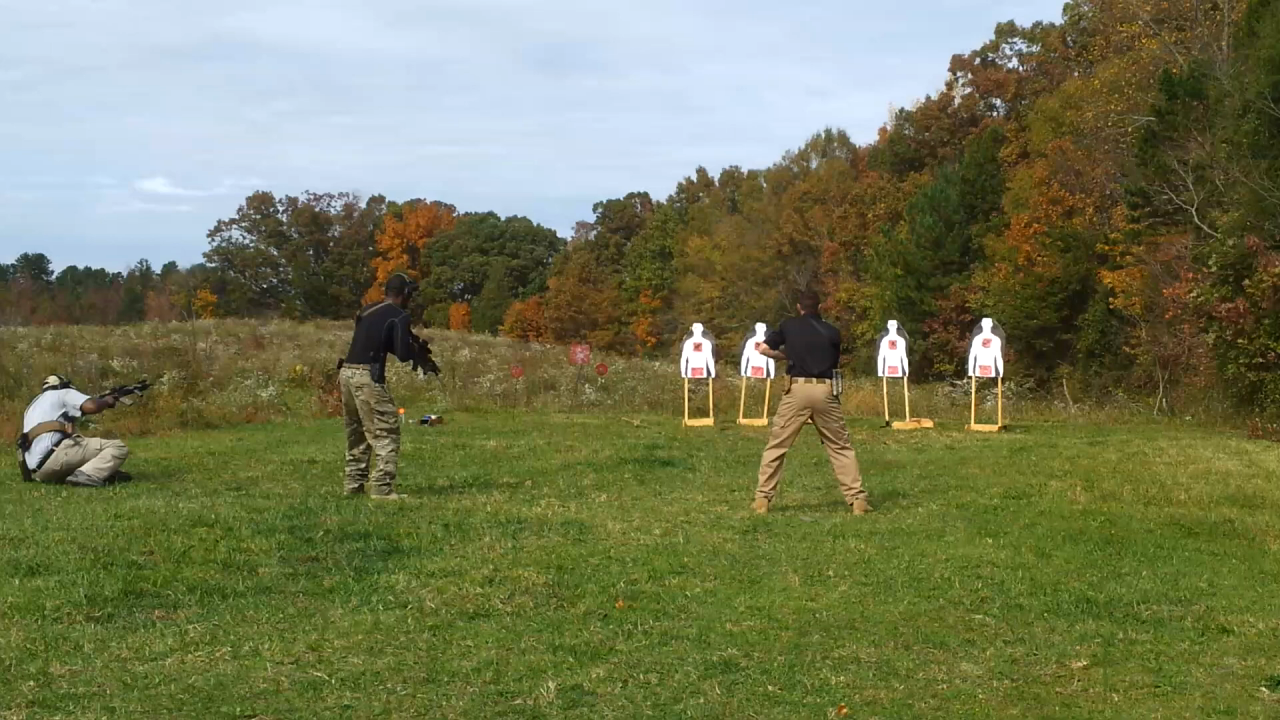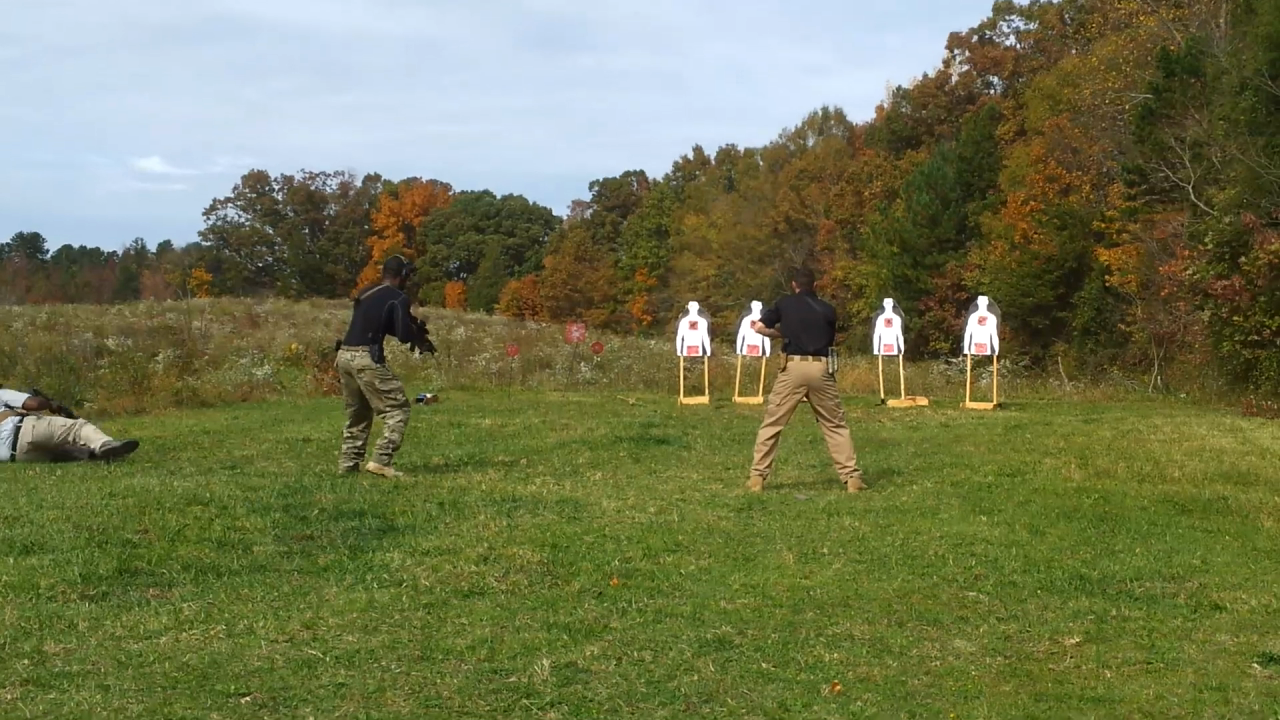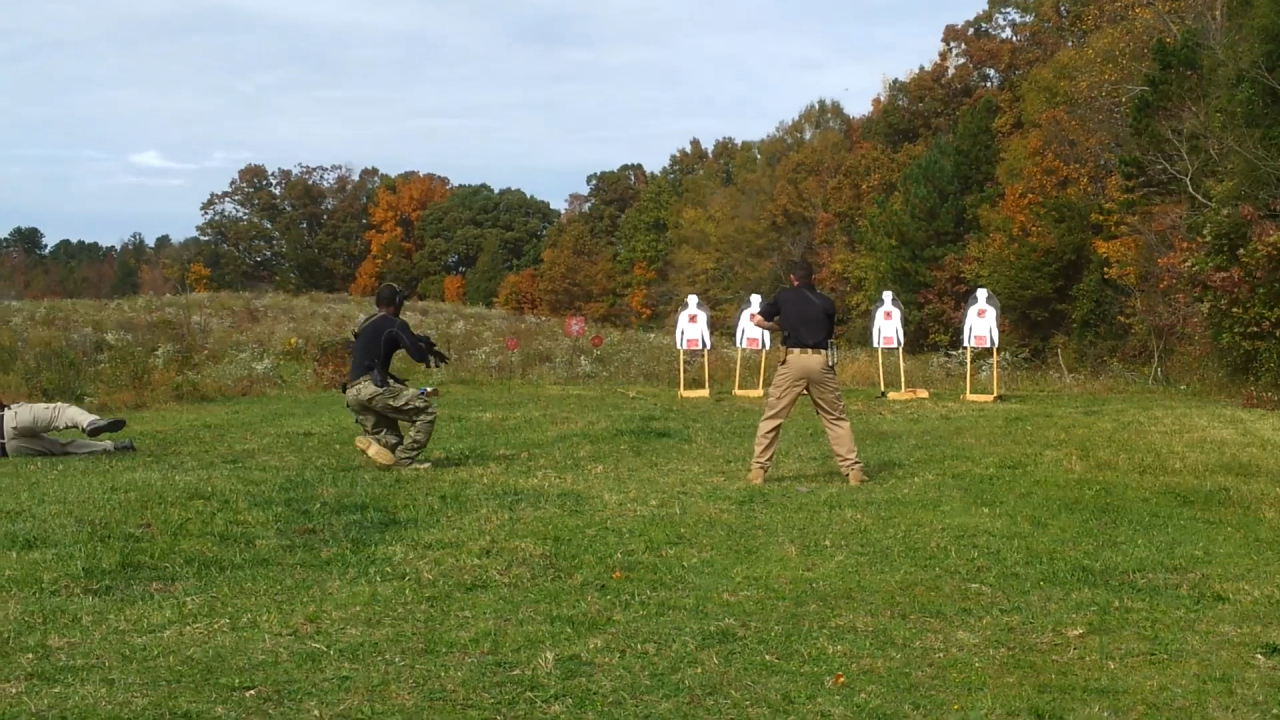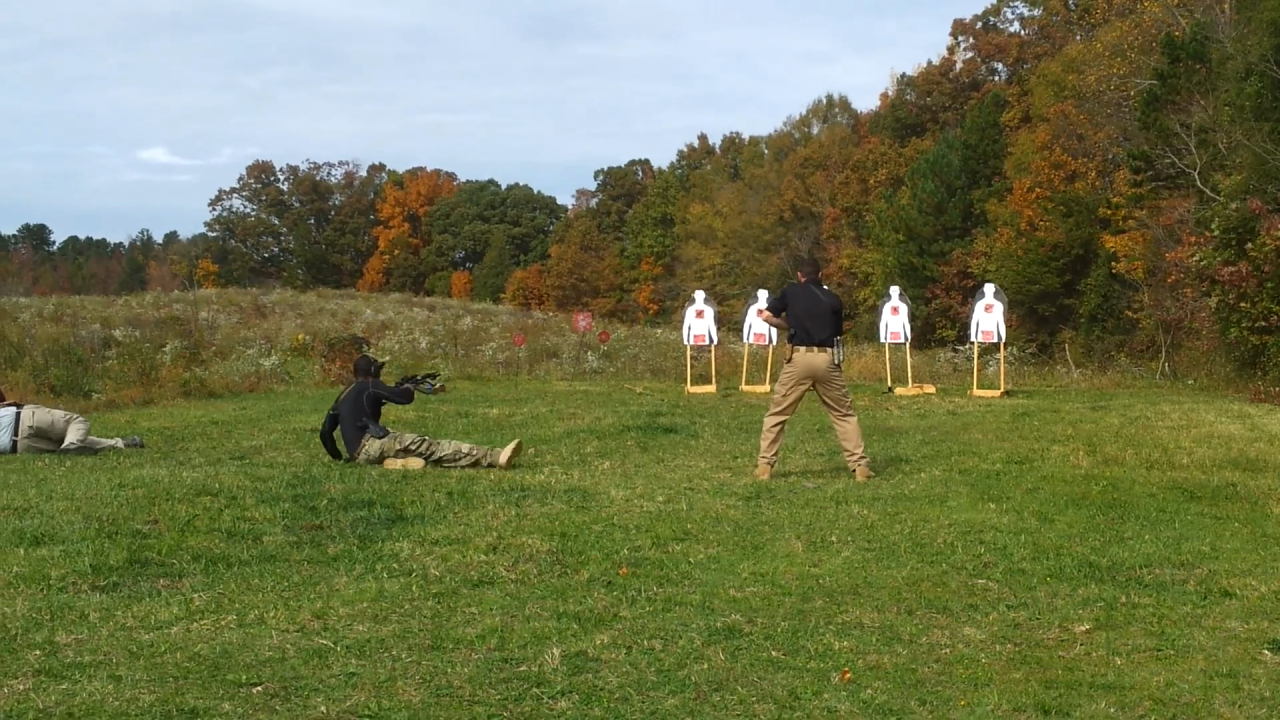
dt=0.3s
person 1, frame 1
left shoulder: (789, 325)
right shoulder: (832, 332)
left elbow: (763, 348)
right elbow: (835, 364)
left hip: (797, 389)
right hip: (825, 391)
left knee: (776, 446)
right knee: (841, 447)
left ankle: (762, 499)
right ankle: (857, 499)
person 1, frame 2
left shoulder: (784, 303)
right shoulder: (828, 310)
left elbow: (759, 327)
right elbow: (830, 341)
left hip: (793, 368)
right hip: (821, 369)
left knee: (771, 424)
right knee: (836, 425)
left ankle: (757, 477)
right ankle: (852, 478)
person 1, frame 3
left shoulder: (783, 296)
right shoulder: (826, 303)
left elbow: (758, 320)
right elbow: (829, 334)
left hip: (792, 360)
right hip: (820, 361)
left knee: (771, 418)
right knee: (836, 418)
left ankle: (758, 469)
right ankle: (853, 470)
person 1, frame 4
left shoulder: (790, 292)
right shoulder: (833, 299)
left elbow: (767, 316)
right elbow: (838, 332)
left hip: (798, 358)
right hip: (826, 360)
left knee: (776, 414)
right knee: (844, 415)
left ankle: (764, 465)
right ankle: (860, 465)
person 2, frame 1
left shoulder: (366, 311)
right shoulder: (399, 316)
right elbow: (403, 354)
left wrist: (406, 344)
right wrist: (413, 346)
left hip: (347, 373)
right hip: (367, 377)
left knee: (356, 434)
right knee: (386, 433)
left ankle: (353, 487)
right ankle: (381, 488)
person 2, frame 2
left shoulder: (365, 293)
right shoulder: (399, 298)
right elbow: (404, 335)
left wrist: (412, 330)
right wrist: (416, 330)
left hip: (345, 355)
right hip: (366, 358)
left knee: (357, 415)
right knee: (397, 408)
left ankle: (349, 465)
right ankle: (381, 461)
person 2, frame 3
left shoulder: (364, 326)
right shoulder: (395, 324)
right elbow: (420, 355)
left wrist: (390, 378)
right wrist: (425, 347)
left hip: (352, 393)
right hip: (370, 387)
left knee: (390, 438)
right knee: (426, 410)
left ankle: (374, 443)
right ankle: (407, 461)
person 2, frame 4
left shoulder: (341, 399)
right shoulder: (370, 387)
left elbow: (325, 433)
right elbow: (404, 397)
left wrist: (338, 456)
right wrist: (408, 388)
left hip: (361, 456)
right hip: (375, 444)
right knee: (437, 448)
left ankle: (394, 462)
